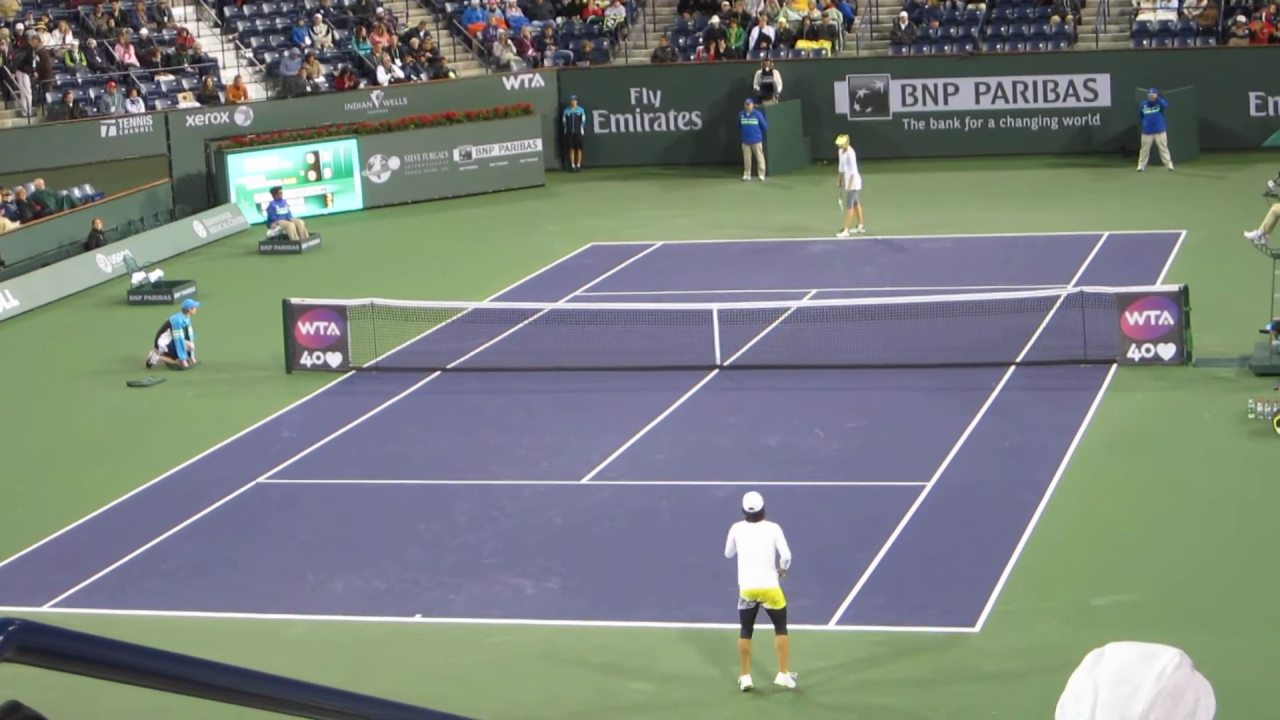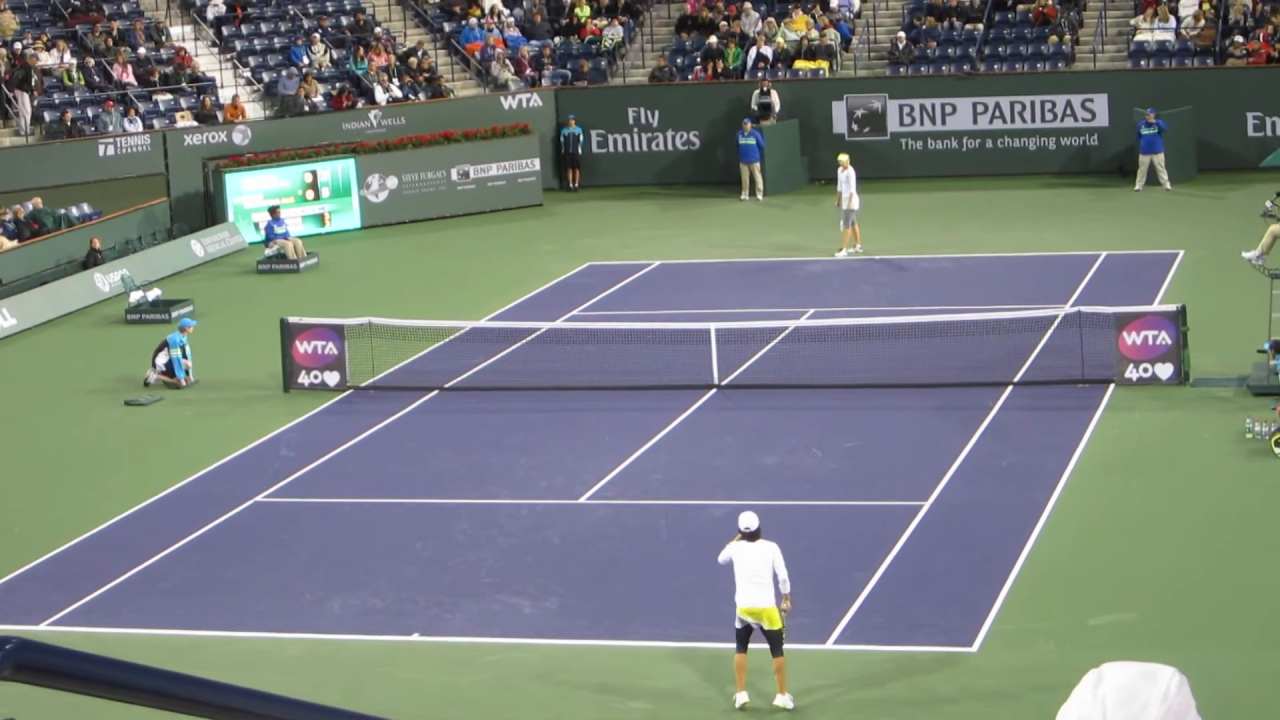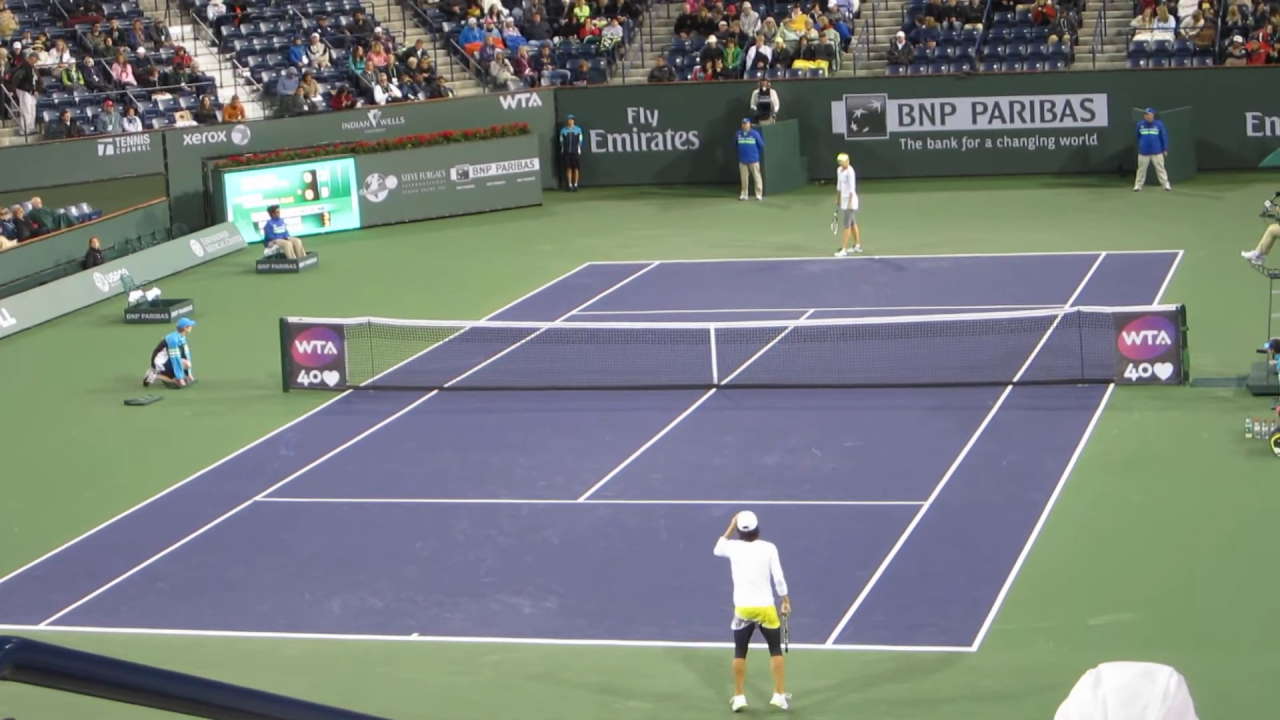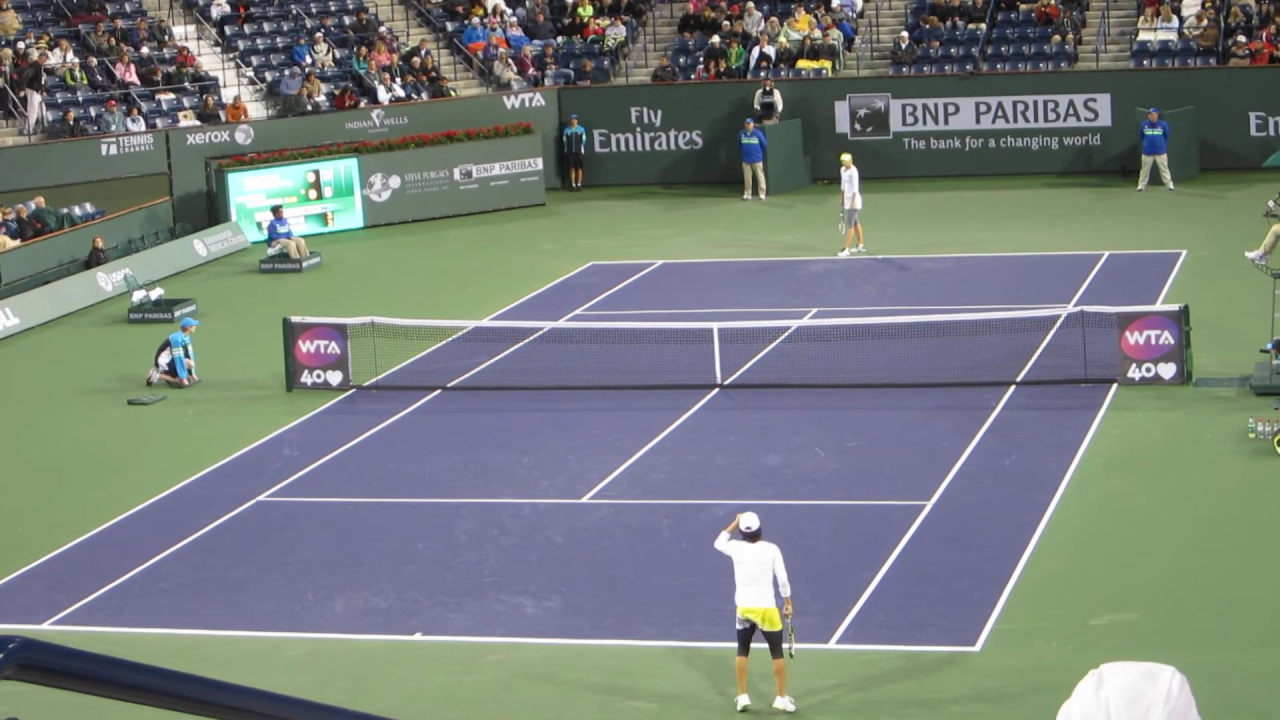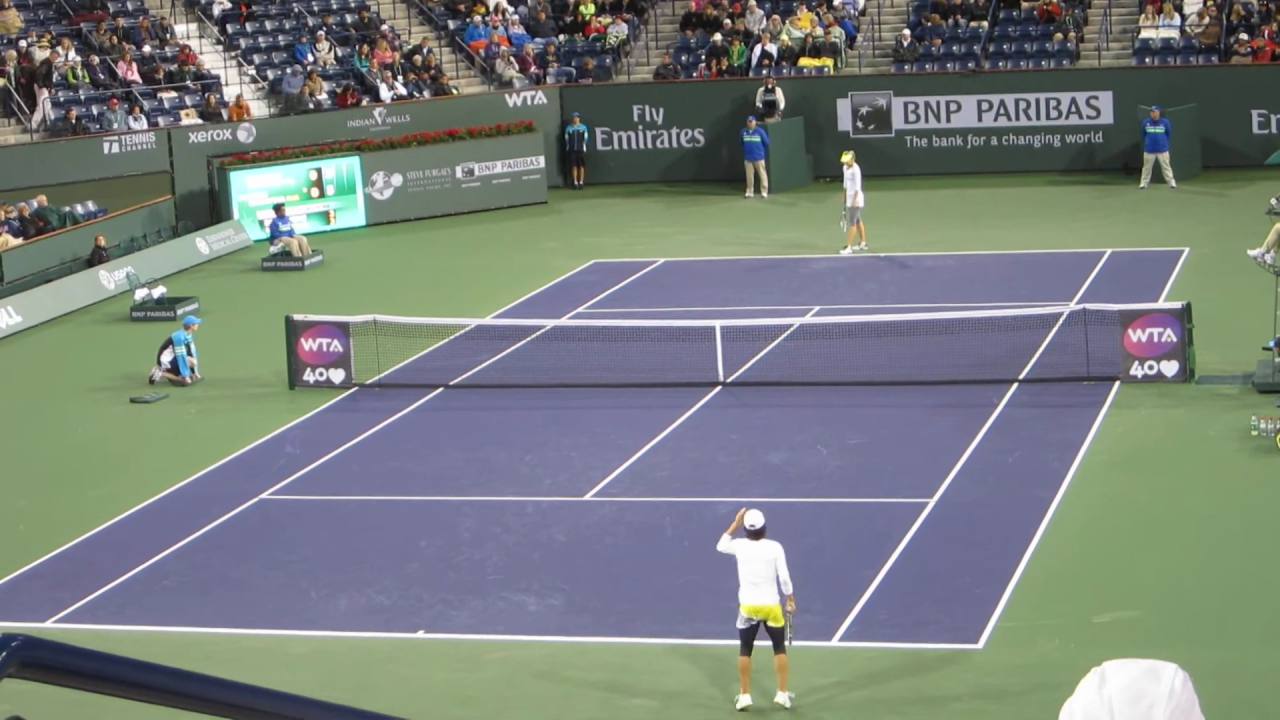
dt=0.4s
person 1, frame 1
left shoulder: (737, 529)
right shoulder: (773, 529)
left elbow: (728, 553)
right elbow: (786, 556)
right wrist: (781, 569)
left hip: (747, 590)
right hip: (770, 589)
left knee: (745, 632)
right knee: (781, 629)
left ankle: (745, 676)
right ankle: (783, 674)
person 1, frame 2
left shoulder: (735, 548)
right shoulder: (771, 547)
left elbow: (721, 559)
right elbow: (783, 576)
left wrist: (737, 539)
right wrist: (786, 598)
left hip: (744, 609)
right hip: (767, 608)
left knee: (741, 649)
right knee: (777, 651)
left ankle: (741, 693)
right ankle: (782, 695)
person 1, frame 3
left shoulder: (733, 547)
right shoulder: (769, 548)
left elbow: (716, 550)
right elbow: (778, 577)
left wrist: (731, 527)
right wrist: (785, 601)
left hip: (743, 609)
right hip: (766, 608)
left knee: (740, 652)
right knee: (776, 649)
left ankle: (739, 696)
right ankle: (779, 695)
person 1, frame 4
left shoulder: (736, 548)
right shoulder: (771, 549)
left elbow: (718, 543)
right elbow: (782, 579)
left wrist: (734, 524)
right wrist: (788, 602)
left hip: (744, 609)
right hip: (767, 609)
left knee: (742, 651)
right knee: (777, 652)
left ankle: (742, 696)
right ankle: (781, 697)
person 1, frame 5
left shoulder: (739, 546)
right shoulder: (775, 547)
left elbow: (720, 545)
right elbow: (784, 577)
left wrist: (735, 523)
right wrist: (790, 599)
left hip: (748, 607)
right hip: (771, 606)
left knee: (745, 651)
right knee: (780, 649)
left ankle: (744, 695)
right ankle: (782, 694)
